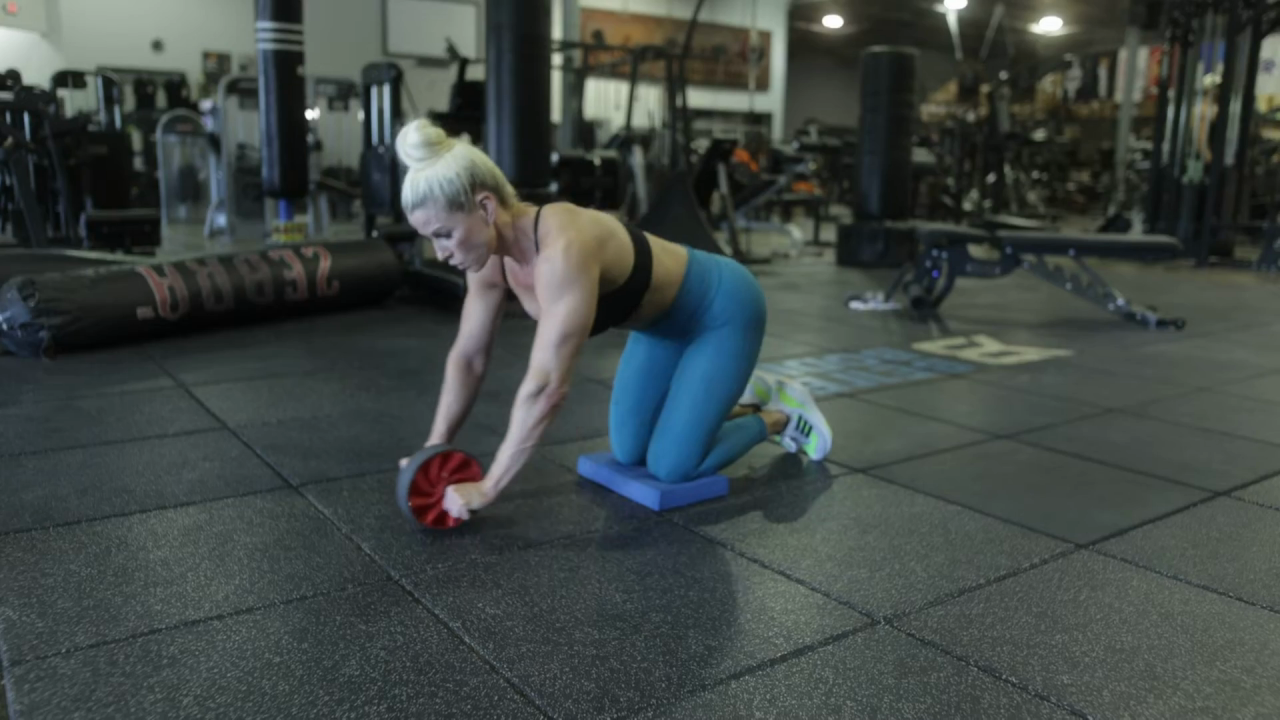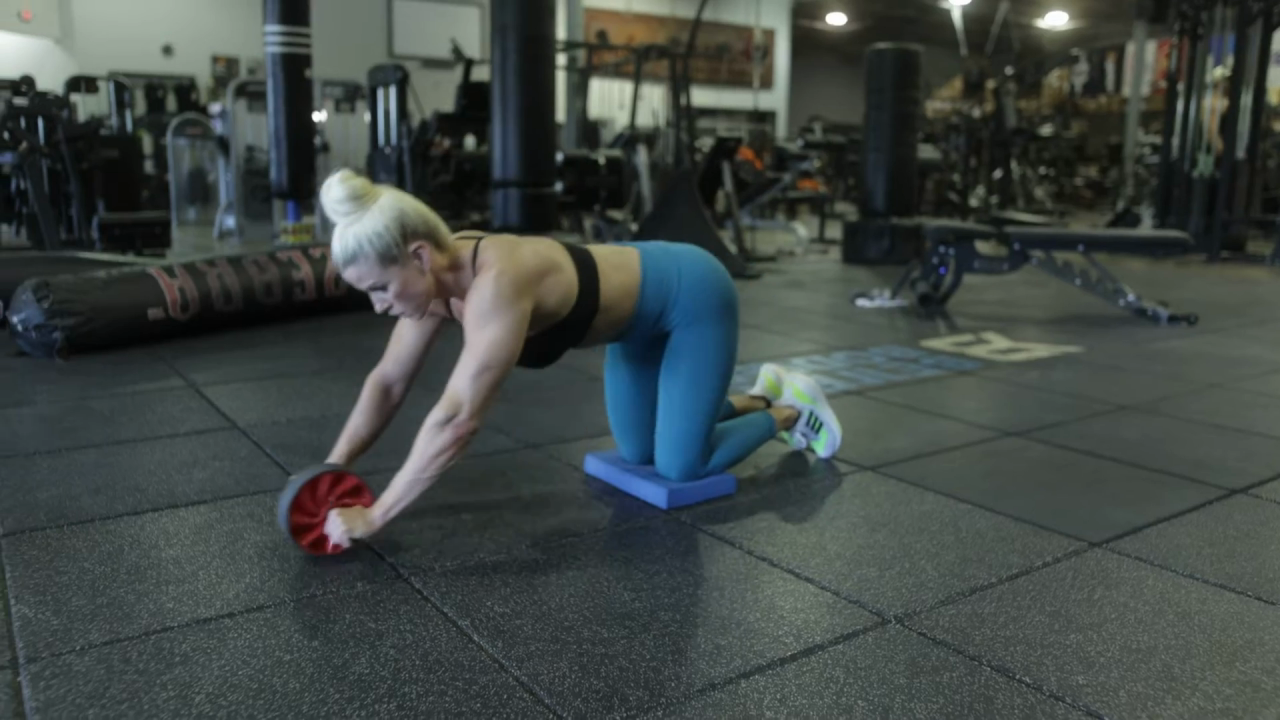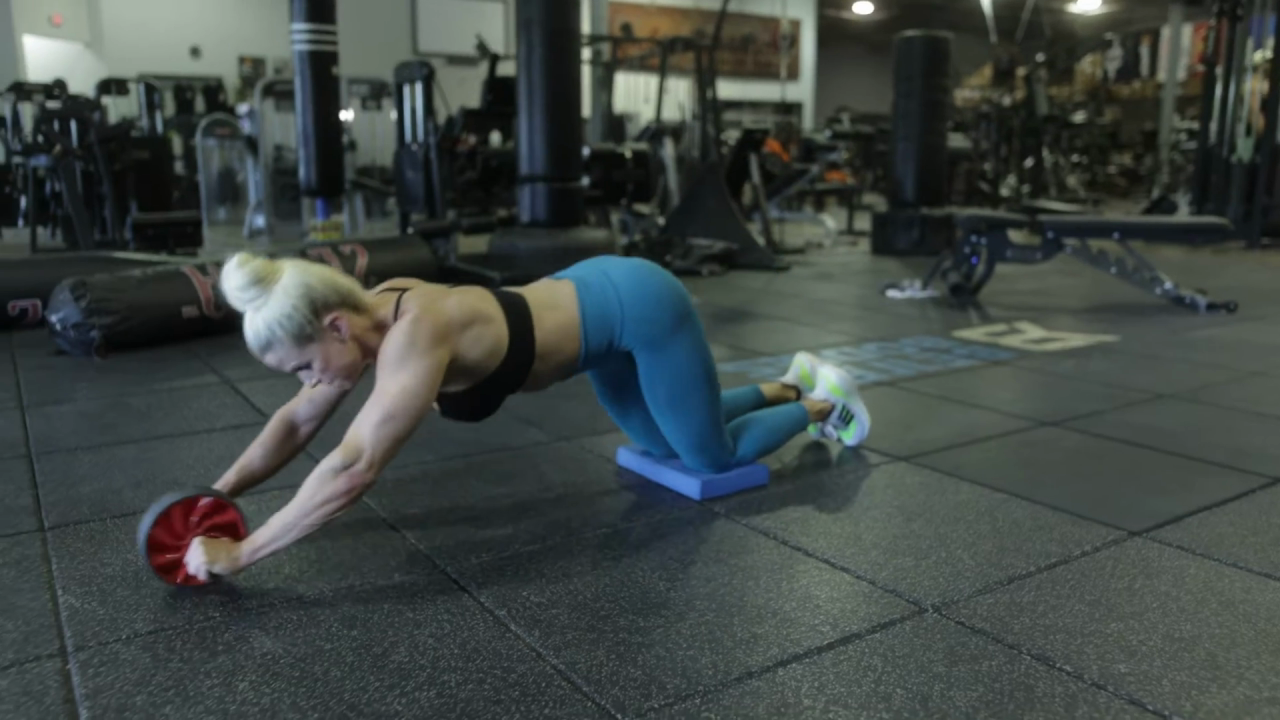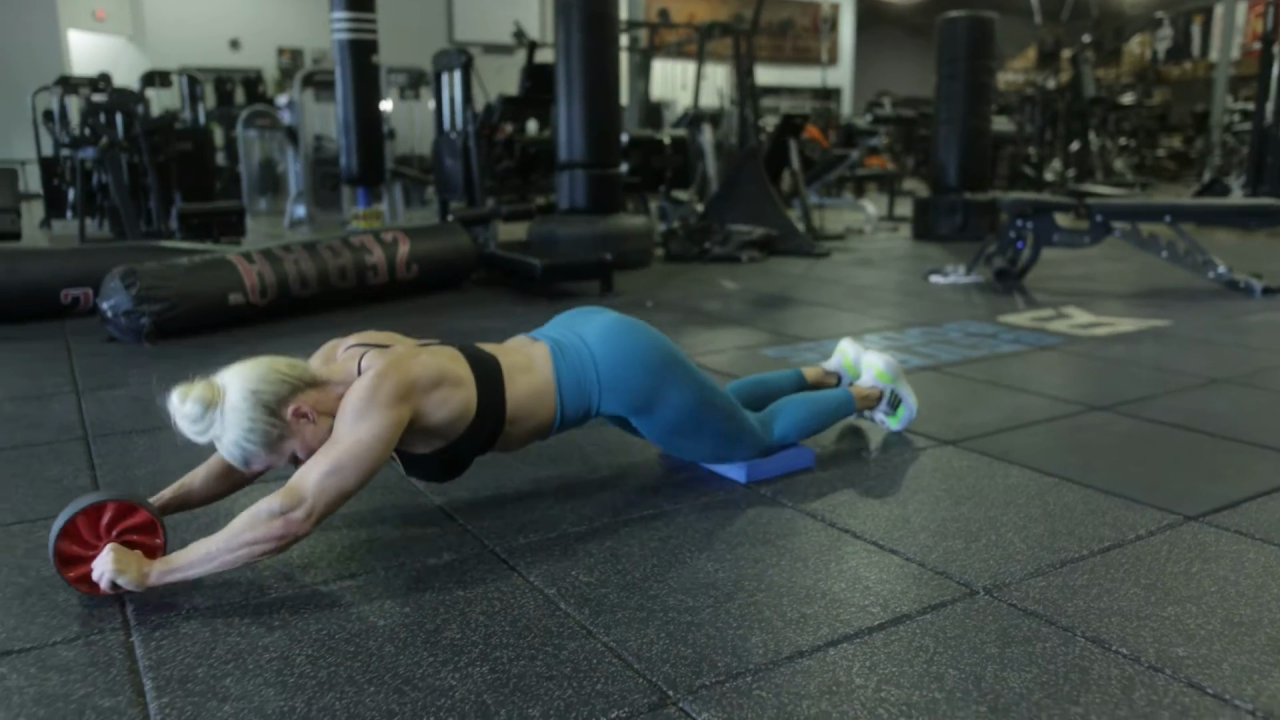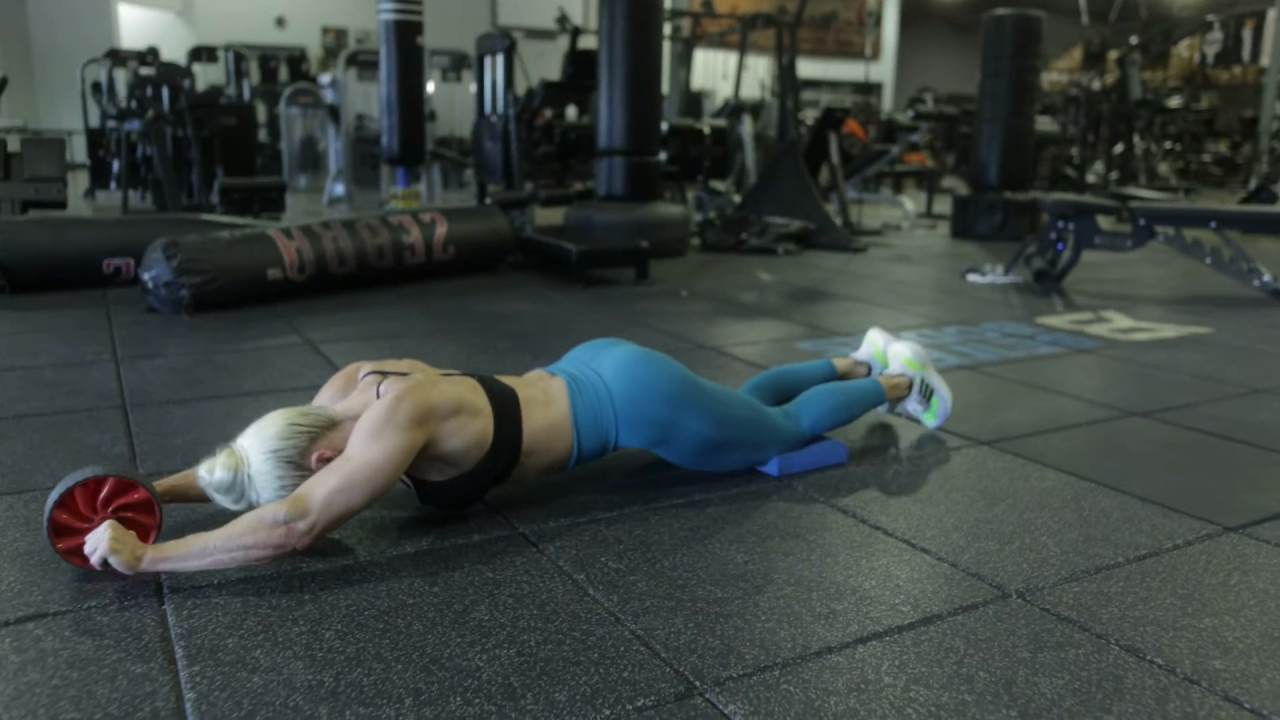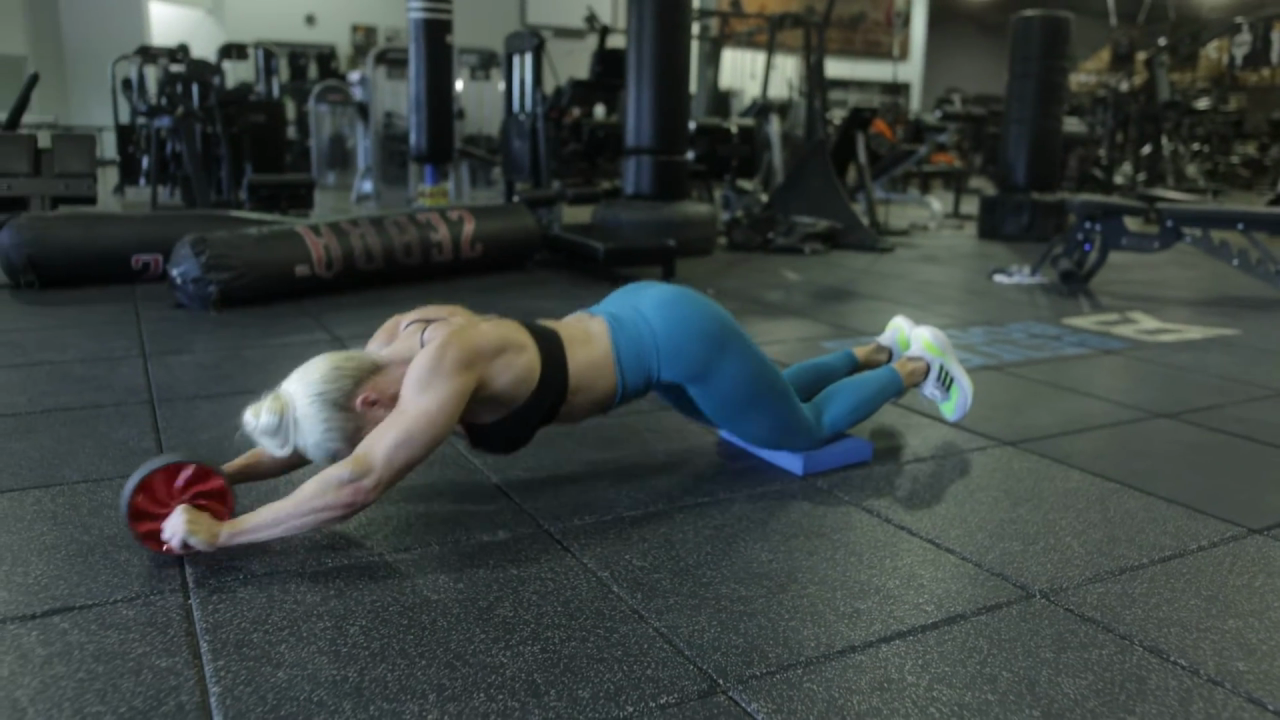
dt=0.4s
person 1, frame 1
left shoulder: (563, 248)
right shoulder: (493, 252)
left elbow: (545, 386)
right elbow: (467, 358)
left wrist: (488, 487)
right wrist: (434, 450)
left hip: (724, 312)
right hip: (663, 323)
left knee: (670, 468)
right knee: (628, 455)
left ankle: (780, 418)
right ankle: (747, 400)
person 1, frame 2
left shoulder: (498, 281)
right shoulder: (435, 272)
left elbow: (456, 419)
right elbow: (387, 382)
left wrist: (371, 518)
right wrist: (331, 472)
left hip: (690, 295)
right hip: (642, 304)
left knee: (681, 469)
right knee: (639, 455)
left ankle: (790, 412)
right ankle: (758, 397)
person 1, frame 3
left shoulder: (414, 333)
right shoulder: (365, 314)
left elbow: (352, 469)
right elbow: (296, 421)
left wrist: (238, 555)
right wrist: (215, 496)
left hip: (642, 309)
right hip: (596, 294)
left knee: (709, 461)
right knee: (667, 444)
left ankle: (822, 404)
right ankle: (785, 386)
person 1, frame 4
left shoulder: (377, 393)
right shoulder: (330, 366)
left elbow: (288, 518)
right elbow: (241, 452)
left wrist: (148, 572)
right wrist: (152, 507)
left hip: (617, 365)
right hip: (578, 343)
left knee: (749, 444)
right knee: (714, 413)
left ankle: (867, 392)
right ankle: (826, 371)
person 1, frame 5
left shoulder: (393, 421)
right shoulder: (349, 389)
left elbow: (291, 527)
right elbow: (264, 464)
left wrist: (144, 554)
right wrist: (152, 487)
left hip: (633, 400)
right hip: (593, 373)
left knee: (784, 429)
right knee: (746, 406)
left ankle: (897, 378)
right ankle: (861, 359)
person 1, frame 6
left shoulder: (441, 364)
right shoulder: (396, 341)
left elbow: (354, 485)
right elbow: (314, 425)
left wrist: (219, 533)
right wrist: (228, 470)
left hip: (676, 336)
right hip: (637, 319)
left knee: (804, 431)
right knee: (767, 400)
left ankle: (916, 366)
right ankle: (878, 349)
